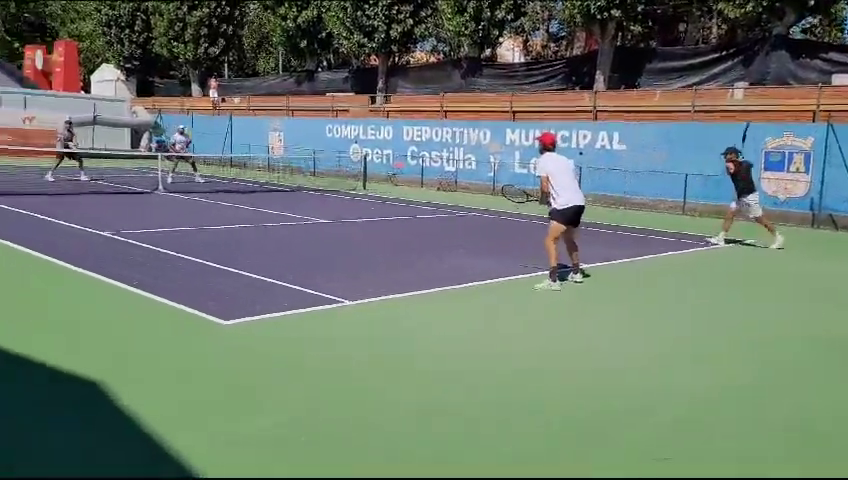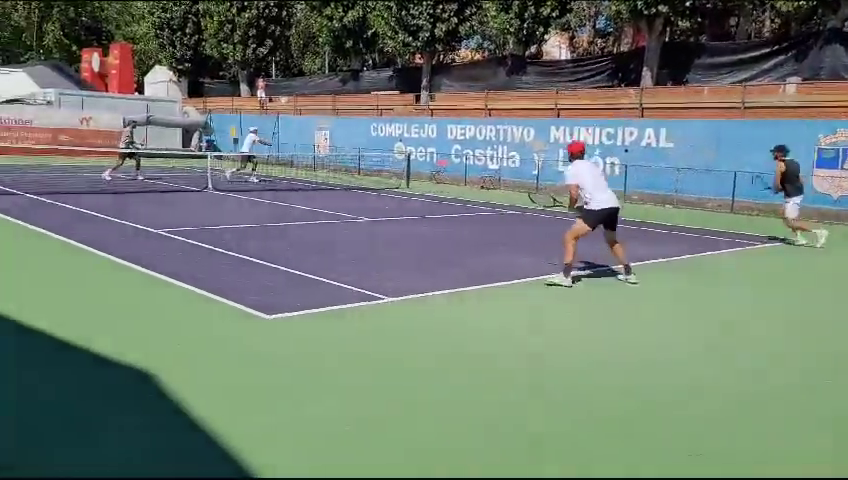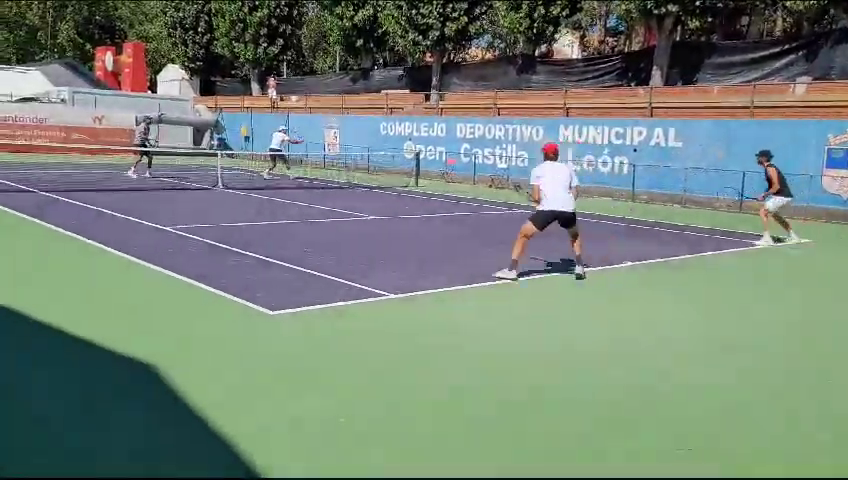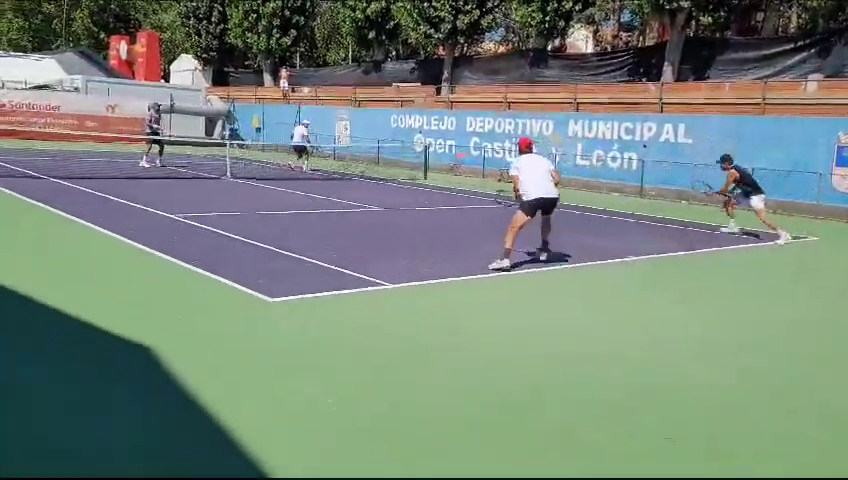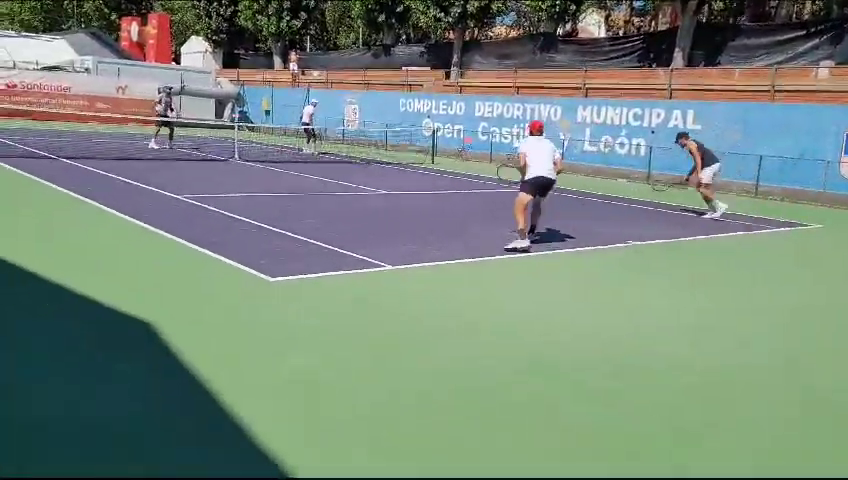
dt=0.3s
person 1, frame 1
left shoulder: (542, 162)
right shoulder: (566, 160)
left elbow: (545, 187)
left wrist: (543, 200)
right wrist: (550, 199)
left hip: (564, 205)
right hip: (580, 202)
left knee: (550, 240)
right knee: (568, 237)
left ankle: (553, 280)
right ankle: (576, 272)
person 1, frame 2
left shoulder: (572, 169)
right shoulder: (593, 166)
left elbow: (574, 194)
left wrist: (571, 206)
right wrist: (582, 207)
left hip: (597, 207)
right hip: (613, 205)
left knee: (570, 238)
right knee: (612, 240)
left ankle: (566, 276)
right ankle: (628, 273)
person 1, frame 3
left shoulder: (538, 169)
right shoulder: (568, 169)
left elbow: (536, 197)
right elbow: (575, 193)
left wrist: (539, 202)
left hip: (547, 209)
right hip: (568, 210)
left knee: (522, 235)
right knee: (574, 235)
left ankle: (511, 270)
right ankle: (579, 267)
person 1, frame 4
left shoulder: (516, 163)
right shoulder: (544, 159)
left elbow: (516, 186)
right elbow: (557, 179)
left wrist: (518, 197)
left hip: (532, 198)
right hip: (552, 197)
left knee: (513, 228)
right knee: (546, 219)
left ankle: (504, 260)
right ankle: (543, 250)
person 1, frame 5
left shoulder: (525, 142)
right shoulder: (550, 144)
left elbow: (522, 163)
right elbow: (560, 166)
left wrist: (525, 176)
left hip: (534, 177)
right hip: (550, 179)
left knee: (519, 208)
right knee: (537, 203)
left ankle: (522, 239)
right ankle: (531, 234)
